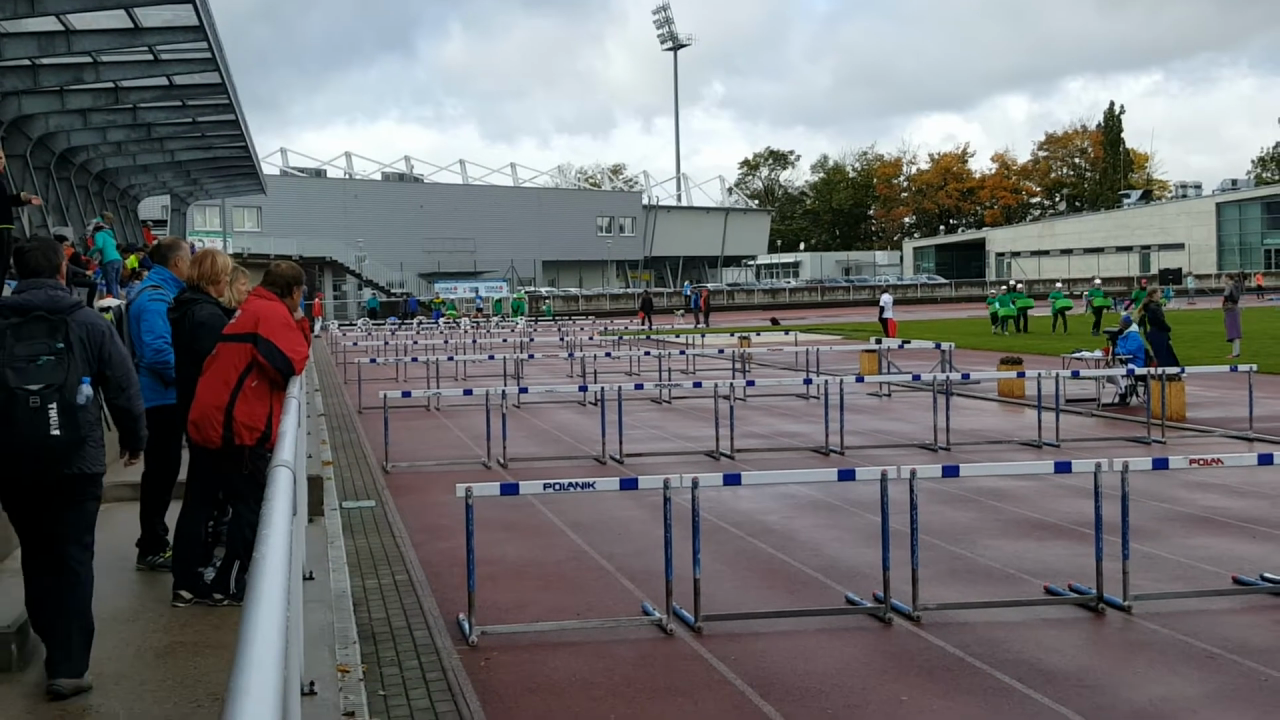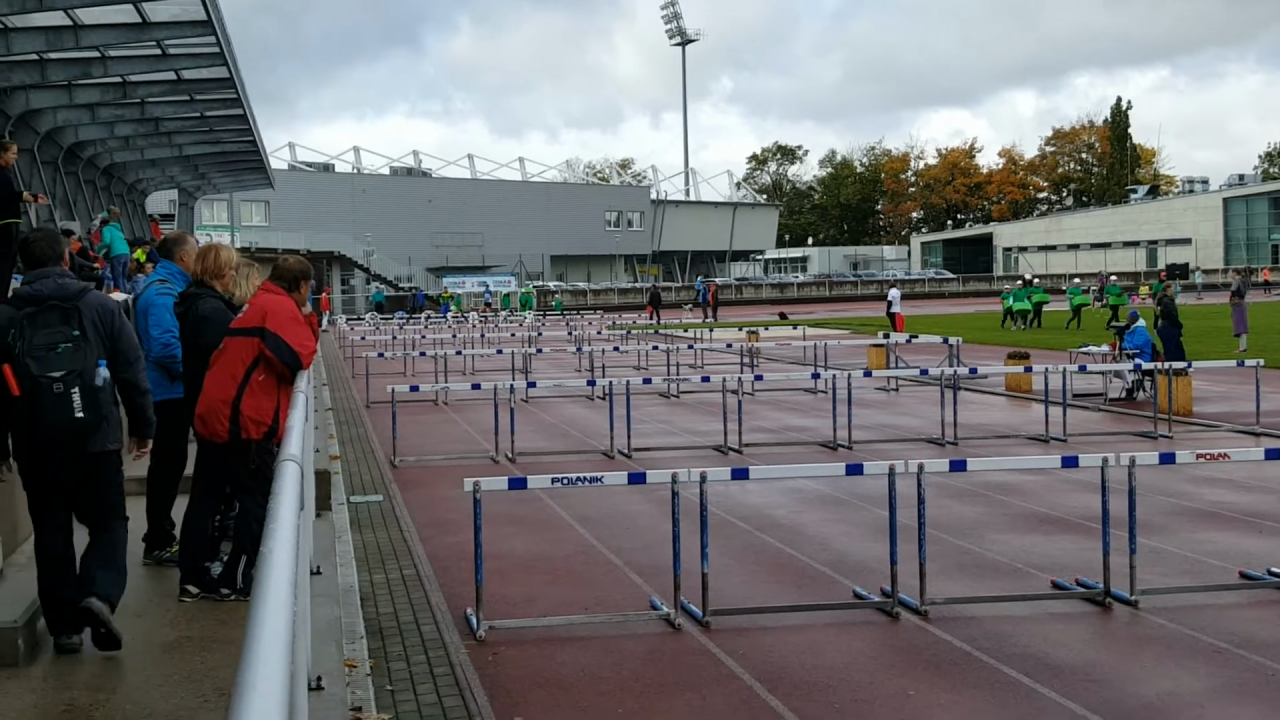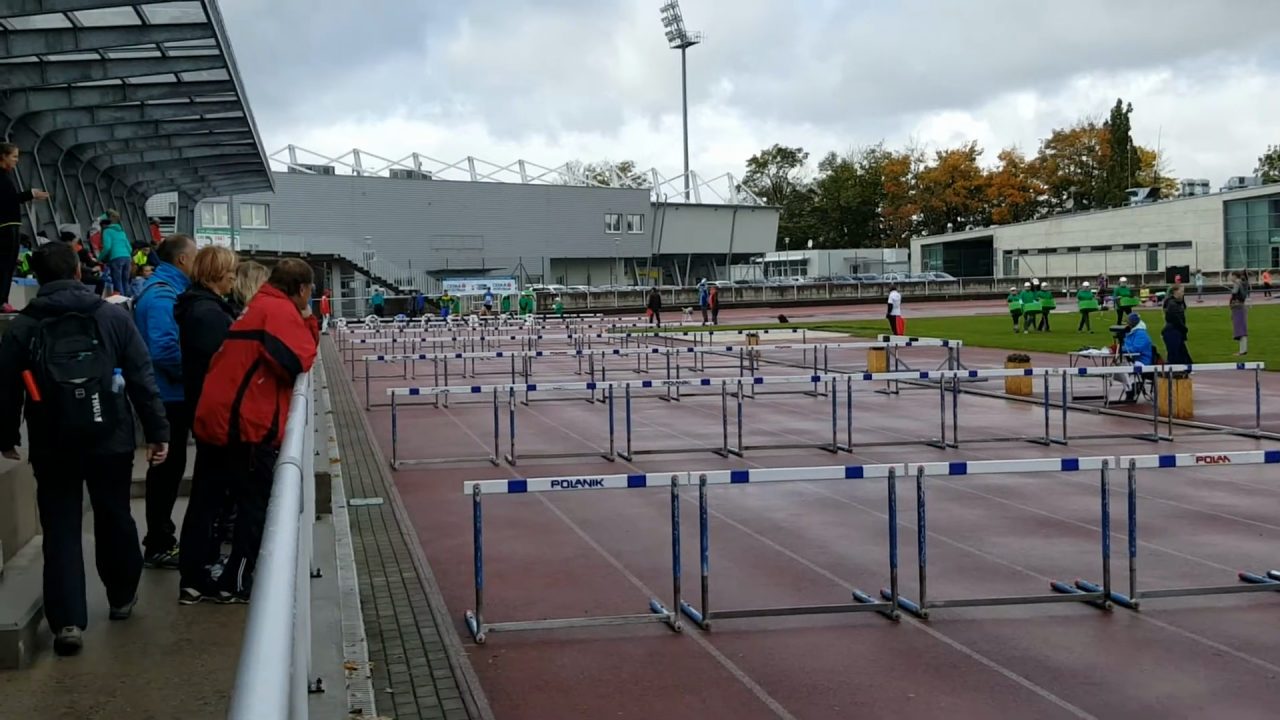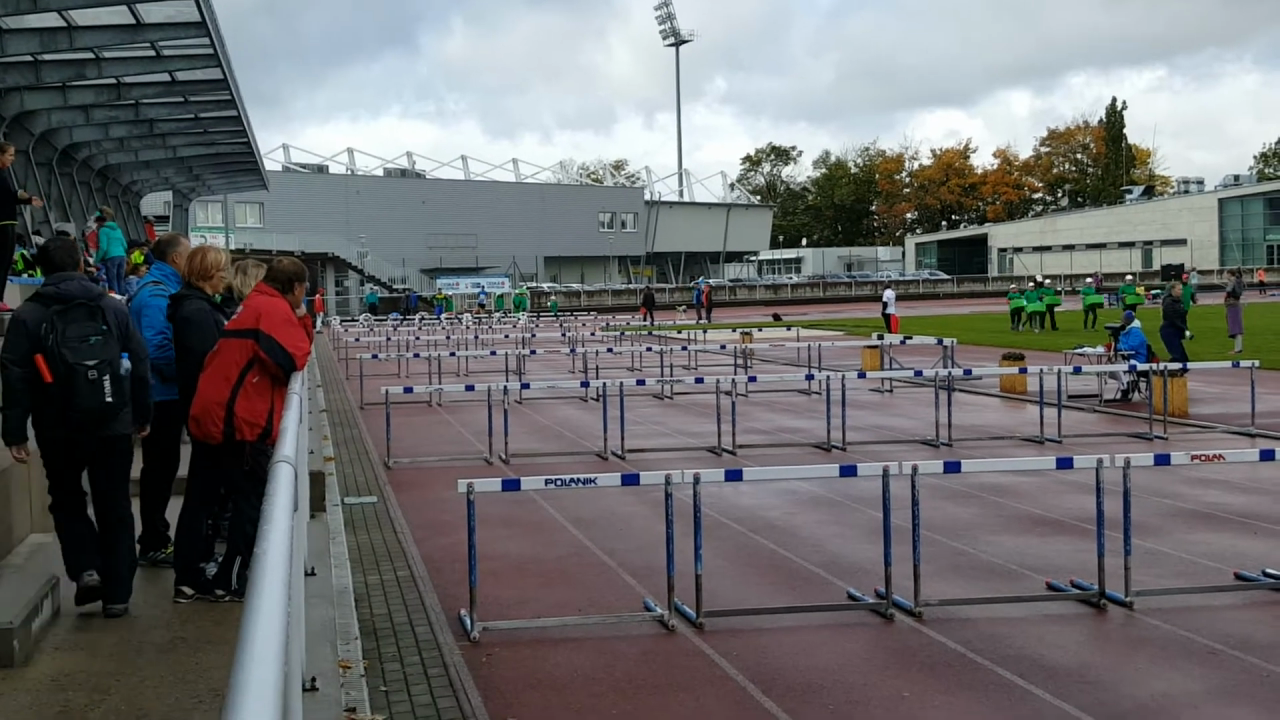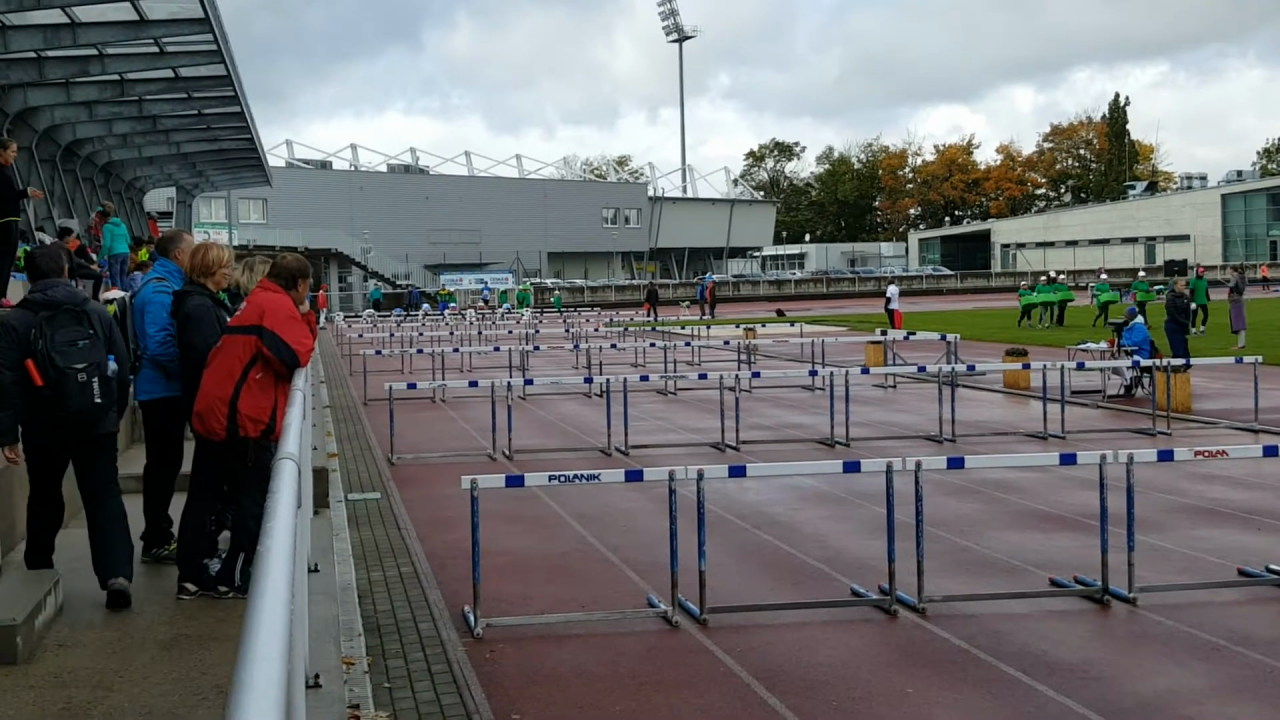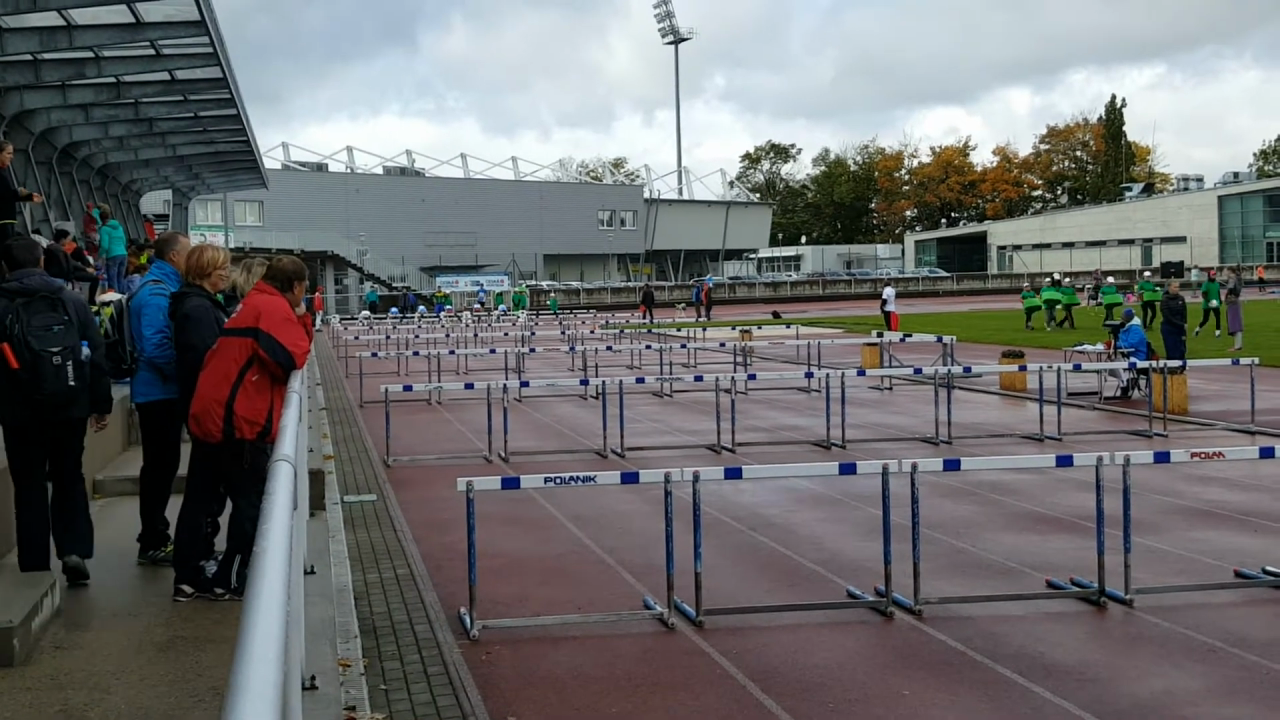
dt=0.3s
person 1, frame 1
right shoulder: (90, 323)
right elbow: (124, 392)
right wrist: (134, 439)
right hip: (75, 463)
left knee: (37, 556)
right knee: (73, 560)
left ankle: (57, 646)
right ankle: (67, 667)
person 1, frame 2
right shoulder: (101, 307)
right elbow: (132, 374)
right wrist: (142, 427)
left hip: (35, 446)
right hip: (97, 439)
left knee: (52, 533)
right knee: (107, 524)
left ankle: (65, 627)
right ankle: (98, 598)
person 1, frame 3
right shoulder: (114, 317)
right elbow: (141, 380)
right wrist: (157, 431)
left hip: (52, 448)
right hip: (111, 441)
left knee: (61, 532)
right knee: (115, 520)
left ankle: (68, 621)
right ankle: (122, 597)
person 1, frame 4
right shoulder: (114, 308)
right elbow: (140, 367)
right wrist: (142, 416)
left hip: (57, 430)
right hip: (112, 426)
left knee: (68, 502)
right knee: (114, 507)
left ankle: (84, 571)
right ankle: (116, 594)
person 1, frame 5
right shoulder: (97, 313)
right elbow: (121, 369)
right wrist: (114, 413)
left hip: (43, 429)
right hip: (97, 425)
left knee: (44, 496)
right knee: (105, 500)
left ankle: (38, 567)
right ankle: (116, 575)
person 1, frame 6
right shoulder: (73, 302)
right elbow: (97, 356)
right wrist: (101, 404)
right hip: (71, 409)
left knee: (30, 490)
right knee: (69, 483)
left ankle: (37, 569)
right ankle: (74, 554)
person 2, frame 1
left shoulder: (190, 309)
right shoulder: (207, 315)
left hip: (196, 409)
left knee: (204, 489)
right knee: (203, 492)
left ankle: (198, 563)
right ankle: (186, 581)
person 2, frame 2
left shoulder: (200, 304)
right shoulder: (211, 310)
left knee: (213, 485)
right knee: (209, 488)
left ankle: (204, 560)
right ankle: (194, 576)
person 2, frame 3
left shoulder: (203, 307)
right shoulder: (208, 312)
left knee: (213, 488)
right knee: (209, 490)
left ankle: (204, 563)
right ankle: (194, 578)
person 2, frame 4
left shoulder: (202, 306)
right shoulder: (197, 311)
right elbow: (206, 363)
left knee: (208, 486)
right knee: (203, 490)
left ankle: (199, 560)
right ankle: (189, 578)
person 2, frame 5
left shoulder: (207, 303)
right shoulder: (199, 307)
right elbow: (208, 360)
left knee: (214, 483)
right knee: (207, 485)
left ankle: (204, 556)
right ankle: (192, 572)
person 2, frame 6
left shoulder: (205, 304)
right shoulder: (197, 308)
right elbow: (206, 361)
left knee: (209, 484)
right knee: (203, 487)
left ankle: (200, 558)
right ankle: (188, 575)
person 3, frame 1
left shoulder: (251, 309)
right shoulder: (273, 313)
right elbow: (290, 364)
left wrist: (298, 325)
right wrist: (299, 324)
left hip: (214, 421)
right hip: (239, 425)
right knee: (251, 507)
right ankle: (228, 587)
person 3, frame 2
left shoulder: (260, 303)
right shoulder: (281, 307)
right elbow: (298, 359)
left wrist: (307, 320)
right wrist: (307, 318)
left hip: (220, 415)
right hip: (246, 420)
left knee: (238, 498)
right knee: (258, 502)
right ankle: (235, 582)
person 3, frame 3
left shoulder: (260, 305)
right shoulder: (281, 310)
right elbow: (299, 362)
left wrist: (306, 322)
right wrist: (307, 324)
left hip: (220, 417)
right hip: (246, 422)
right knee: (257, 504)
right ankle: (235, 584)
person 3, frame 4
left shoulder: (254, 304)
right shoulder: (274, 309)
right elbow: (292, 360)
left wrist: (301, 322)
right wrist: (302, 320)
left hip: (215, 416)
right hip: (240, 421)
right knee: (252, 503)
right ankle: (230, 582)
person 3, frame 5
left shoulder: (258, 301)
right shoulder: (278, 306)
right elbow: (296, 357)
left wrist: (304, 318)
right wrist: (305, 318)
left hip: (220, 413)
right hip: (243, 418)
left knee: (225, 497)
right knee: (254, 500)
left ankle: (196, 575)
right ankle: (233, 579)
person 3, frame 6
left shoulder: (255, 303)
right shoulder: (274, 308)
left elbow: (272, 353)
right elbow: (291, 360)
left wrist: (301, 321)
right wrist: (301, 320)
left hip: (216, 415)
right hip: (239, 420)
left knee: (245, 499)
right knee: (251, 502)
left ankle: (193, 576)
right ankle: (229, 581)
person 4, frame 1
left shoulder: (160, 293)
right shoulder: (156, 298)
right elbow: (158, 352)
left hip: (162, 396)
right hip: (162, 397)
left knee: (163, 470)
right knee: (161, 471)
left ankle: (155, 541)
right ankle: (151, 549)
person 4, frame 2
left shoulder: (168, 286)
right shoulder: (163, 292)
right elbow: (165, 347)
left hip: (169, 390)
right hip: (168, 392)
left knee: (170, 465)
right knee: (167, 465)
left ankle: (161, 535)
right ankle: (158, 544)
person 4, frame 3
left shoulder: (168, 289)
right shoulder: (163, 295)
right elbow: (165, 350)
left hip: (170, 393)
right hip: (167, 395)
left knee: (170, 467)
right knee: (167, 469)
left ankle: (162, 538)
right ankle: (158, 546)
person 4, frame 4
left shoulder: (163, 288)
right shoulder: (158, 294)
right elbow: (158, 348)
left wrist: (183, 377)
left hip: (164, 392)
right hip: (161, 393)
left knee: (163, 465)
right knee: (160, 467)
left ankle: (156, 537)
right ankle: (152, 545)
person 4, frame 5
left shoulder: (166, 285)
right shoulder: (160, 290)
right elbow: (161, 345)
left wrist: (186, 373)
left hip: (165, 388)
right hip: (162, 389)
left knee: (166, 462)
right knee: (163, 464)
left ankle: (159, 534)
right ankle: (156, 541)
person 4, frame 6
left shoulder: (164, 287)
right shoulder: (158, 293)
right elbow: (157, 348)
left hip: (163, 390)
right hip: (160, 392)
left knee: (163, 464)
right knee: (160, 465)
left ankle: (156, 536)
right ankle: (152, 544)
